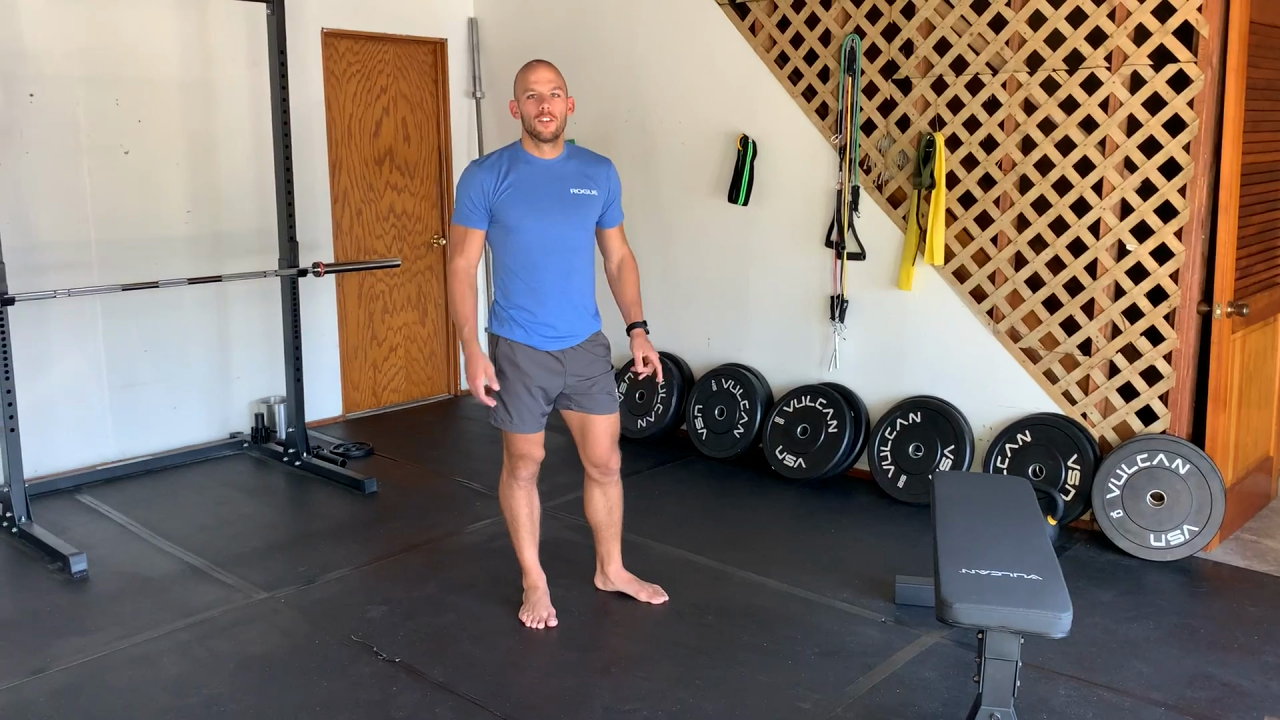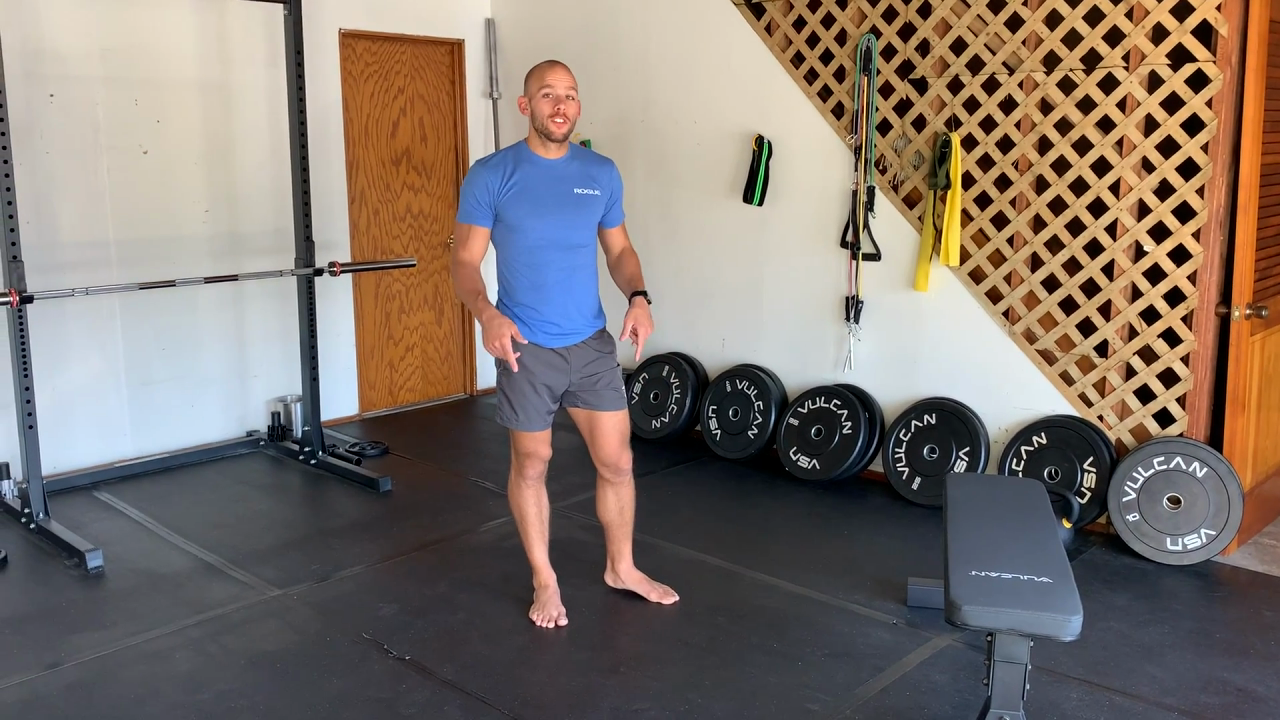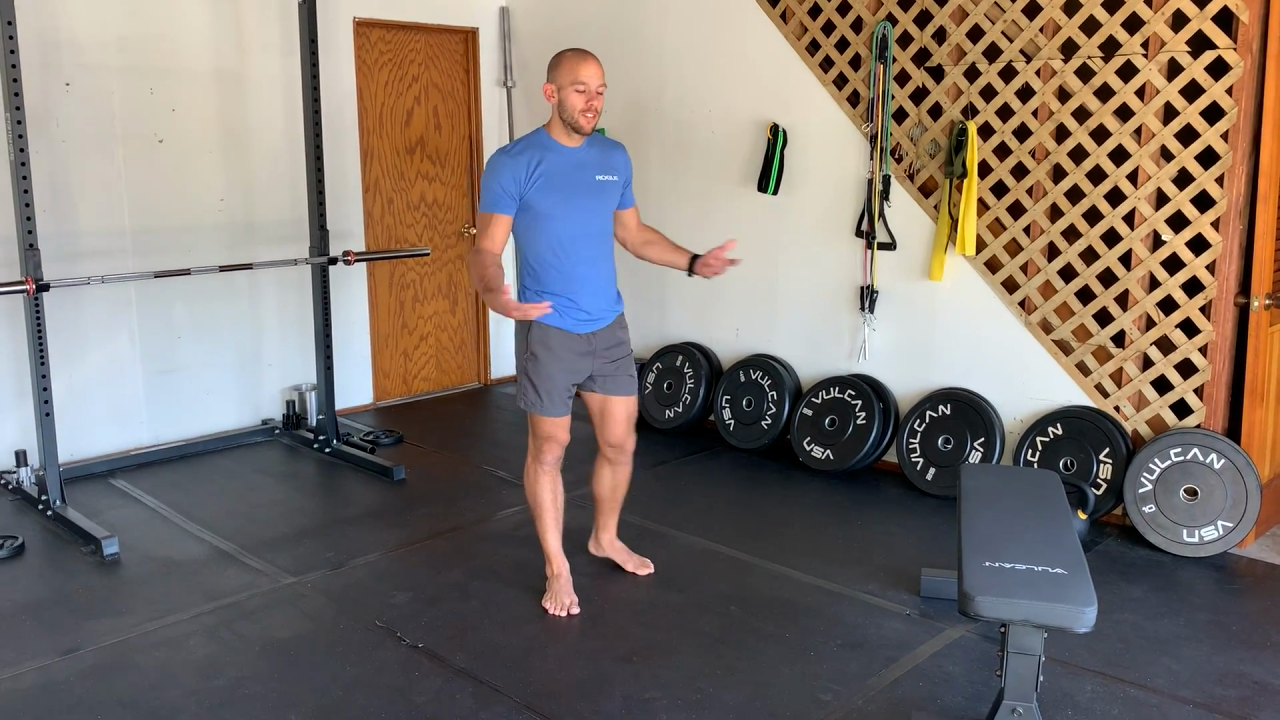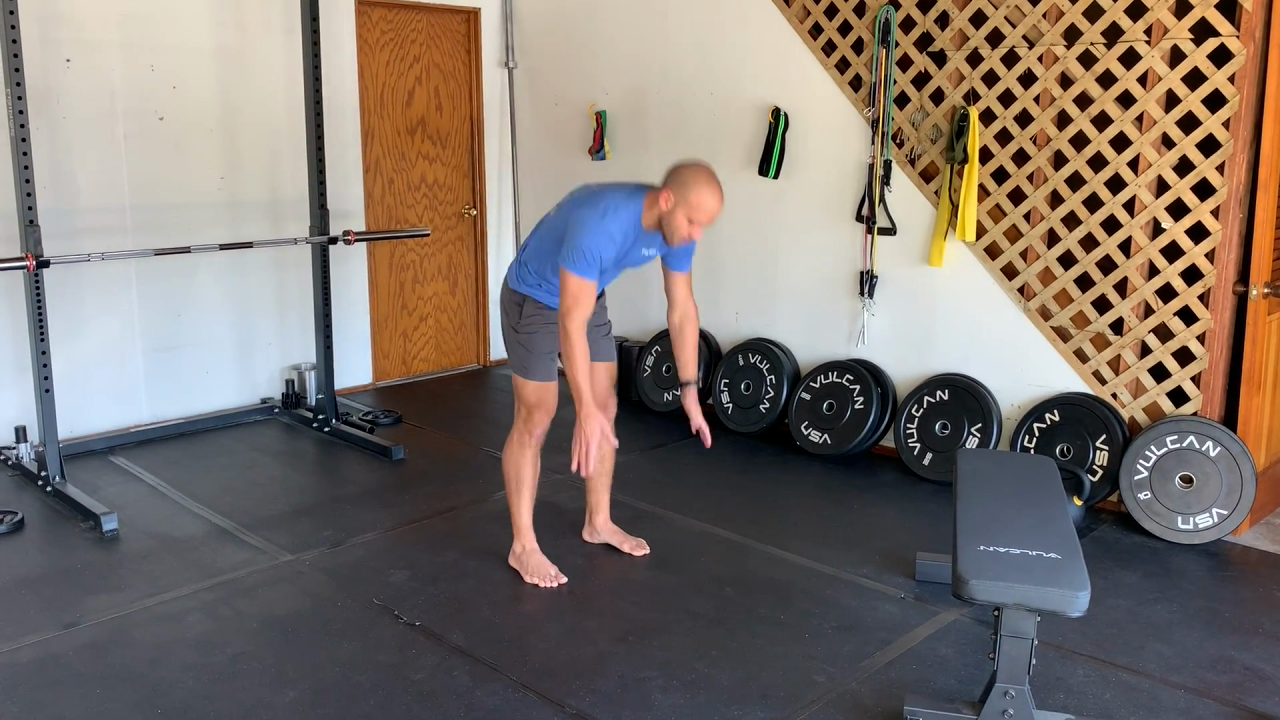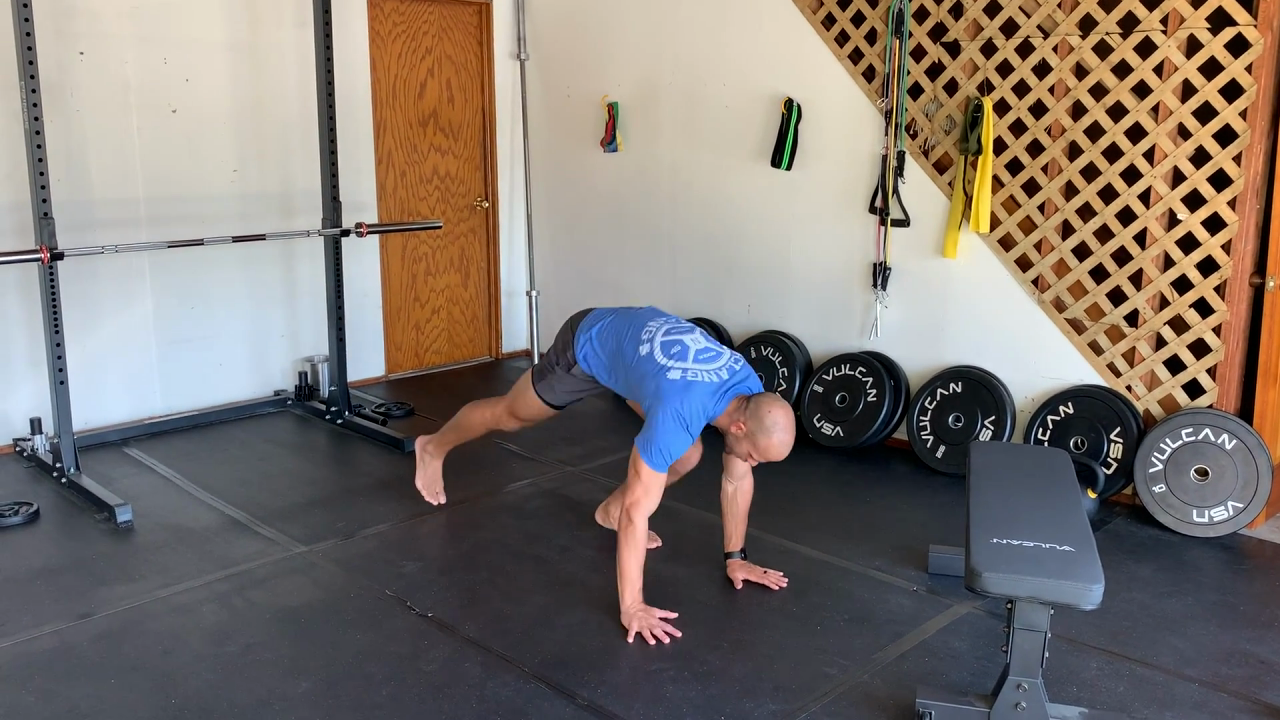
dt=1s
person 1, frame 1
left shoulder: (599, 172)
right shoulder: (485, 176)
left elbow: (618, 256)
right elbow: (462, 265)
left wrist: (637, 328)
right wrist: (471, 348)
left hip: (587, 345)
right hip: (519, 350)
left knee: (605, 463)
right knee: (522, 467)
left ankle: (611, 569)
right ankle: (534, 581)
person 1, frame 2
left shoulder: (602, 172)
right shoulder: (490, 175)
left elbow: (619, 248)
right elbow: (465, 259)
left wrist: (638, 299)
right wrist: (487, 314)
left hip: (593, 343)
right hip: (526, 348)
left knee: (617, 462)
right knee: (531, 465)
left ankle: (622, 567)
right ankle: (544, 580)
person 1, frame 3
left shoulder: (615, 158)
right shoulder: (513, 164)
left elbow: (632, 231)
right elbow: (488, 247)
left wrist: (694, 262)
right wrist: (498, 297)
left hip: (610, 328)
right hip: (550, 333)
left knee: (619, 443)
right knee: (549, 450)
left ankle: (606, 537)
right ankle: (556, 567)
person 1, frame 4
left shoulder: (676, 230)
right shoulder: (598, 222)
left elbow: (683, 308)
right elbow: (572, 323)
left wrist: (690, 387)
right wrist: (585, 412)
left hip: (584, 296)
right hip: (535, 298)
left knee: (606, 404)
right knee: (535, 421)
left ankle: (598, 522)
right ankle: (522, 543)
person 1, frame 5
left shoulder: (751, 396)
right shoulder: (679, 414)
left elbow: (737, 480)
right elbow: (638, 512)
left wrist: (735, 557)
right wrist: (631, 606)
left hip: (636, 335)
right hip: (588, 346)
left knee: (686, 457)
right knee: (512, 414)
left ankle: (612, 509)
right ankle: (434, 447)
